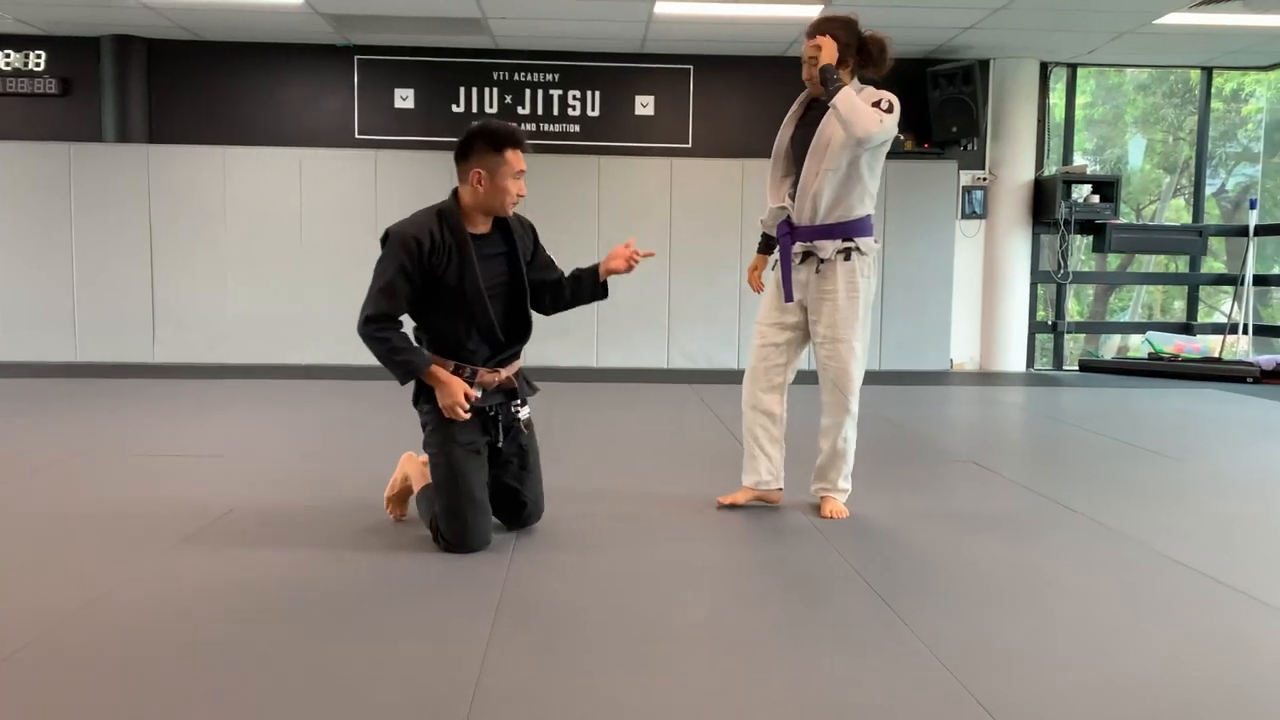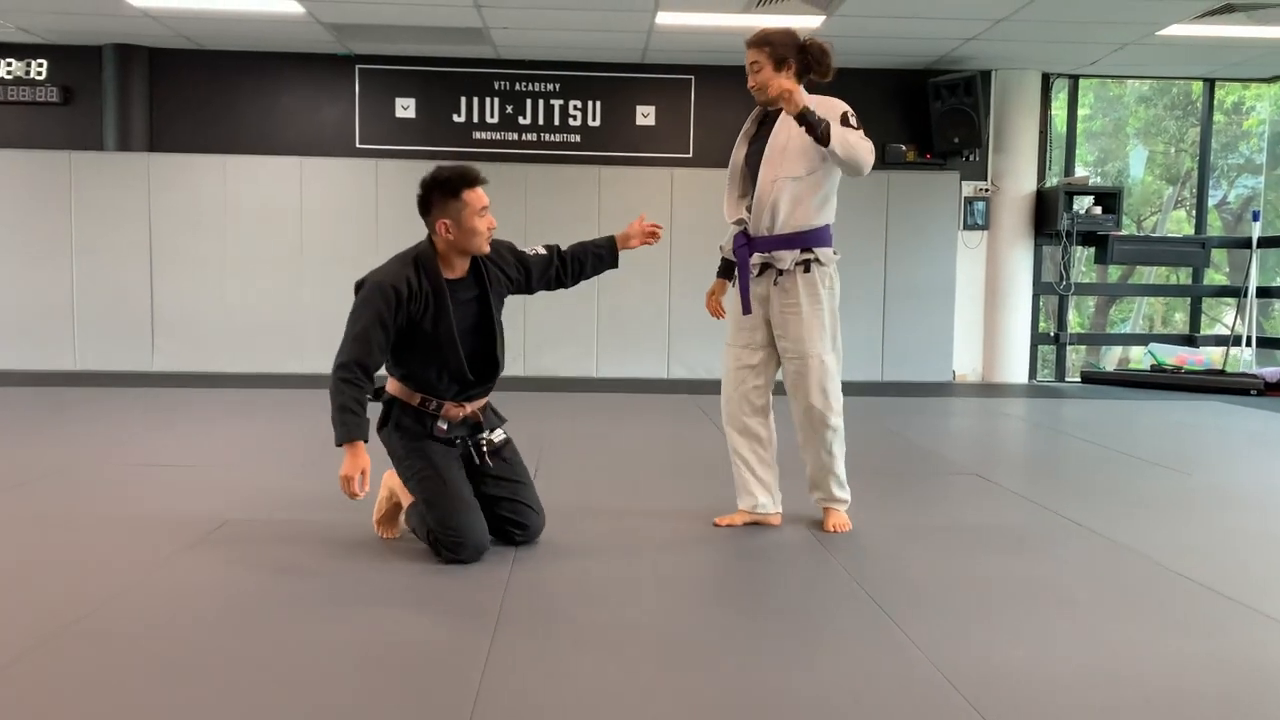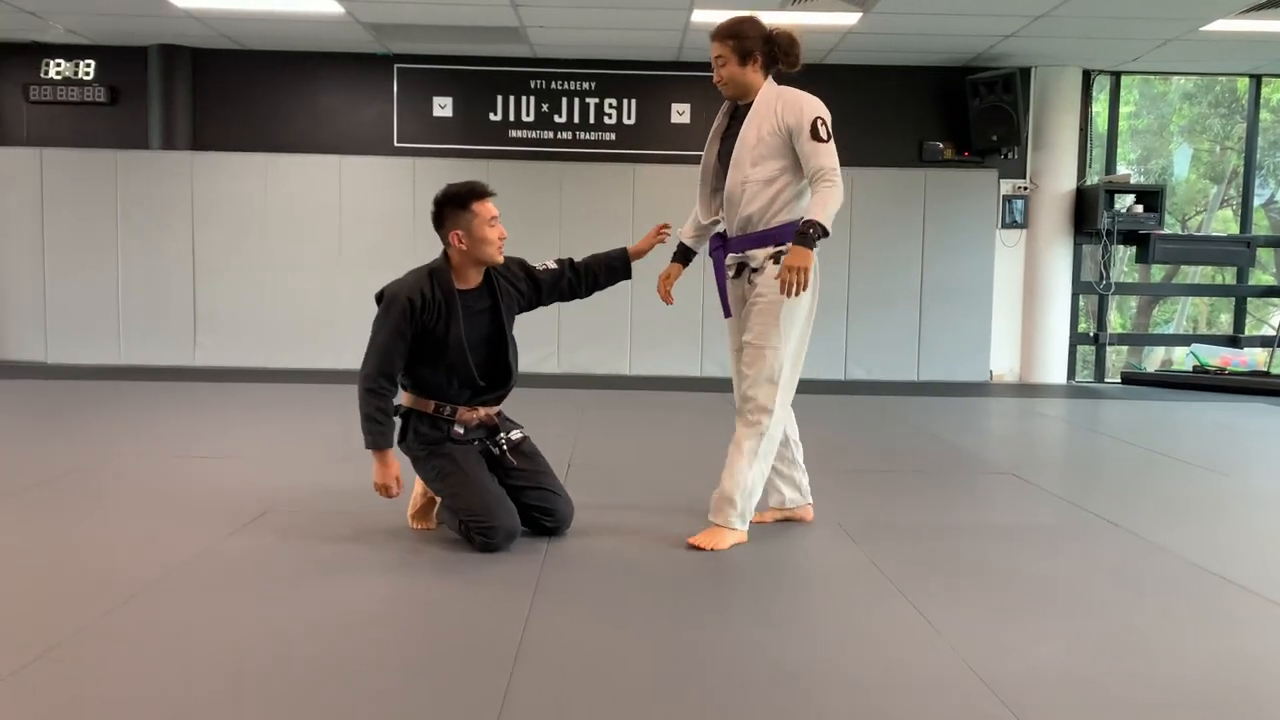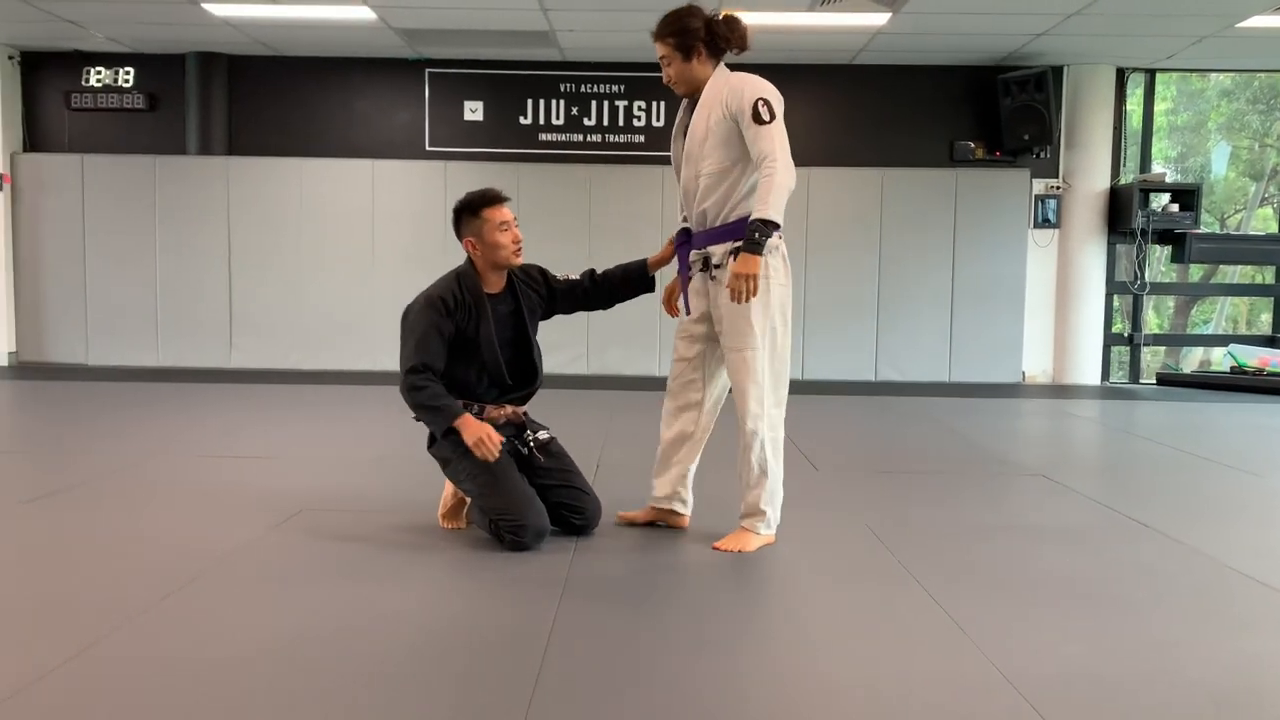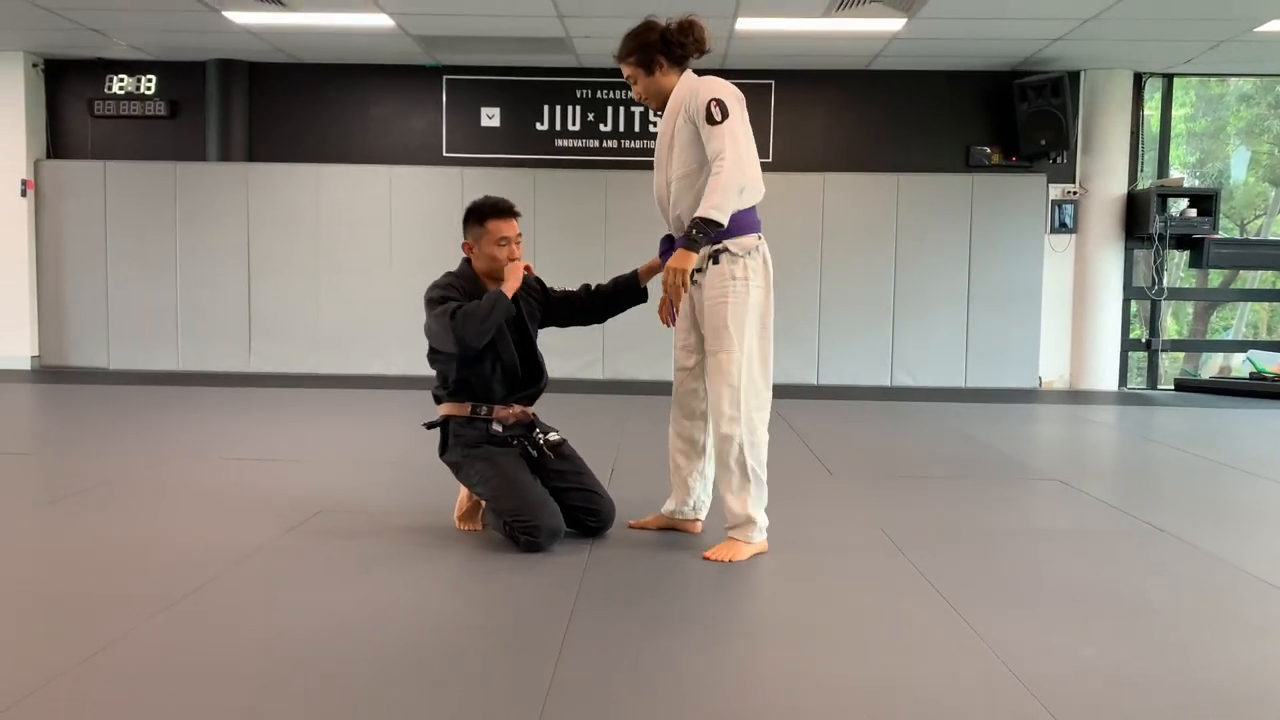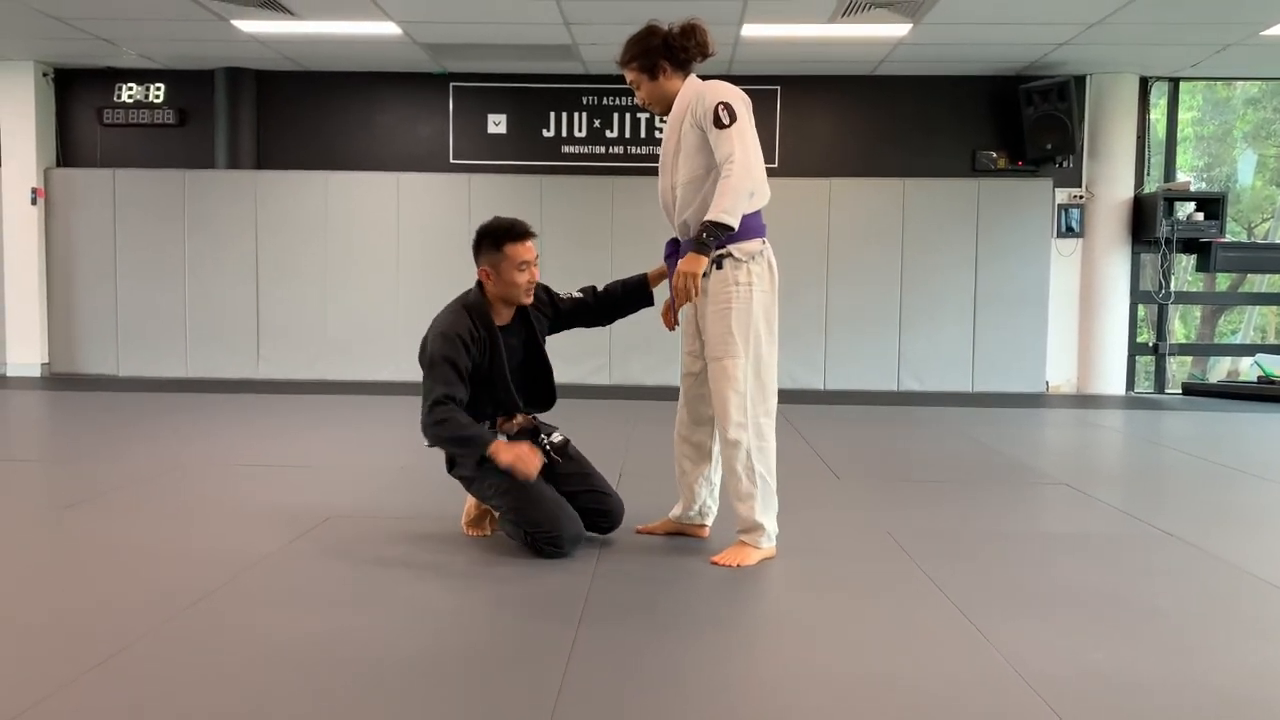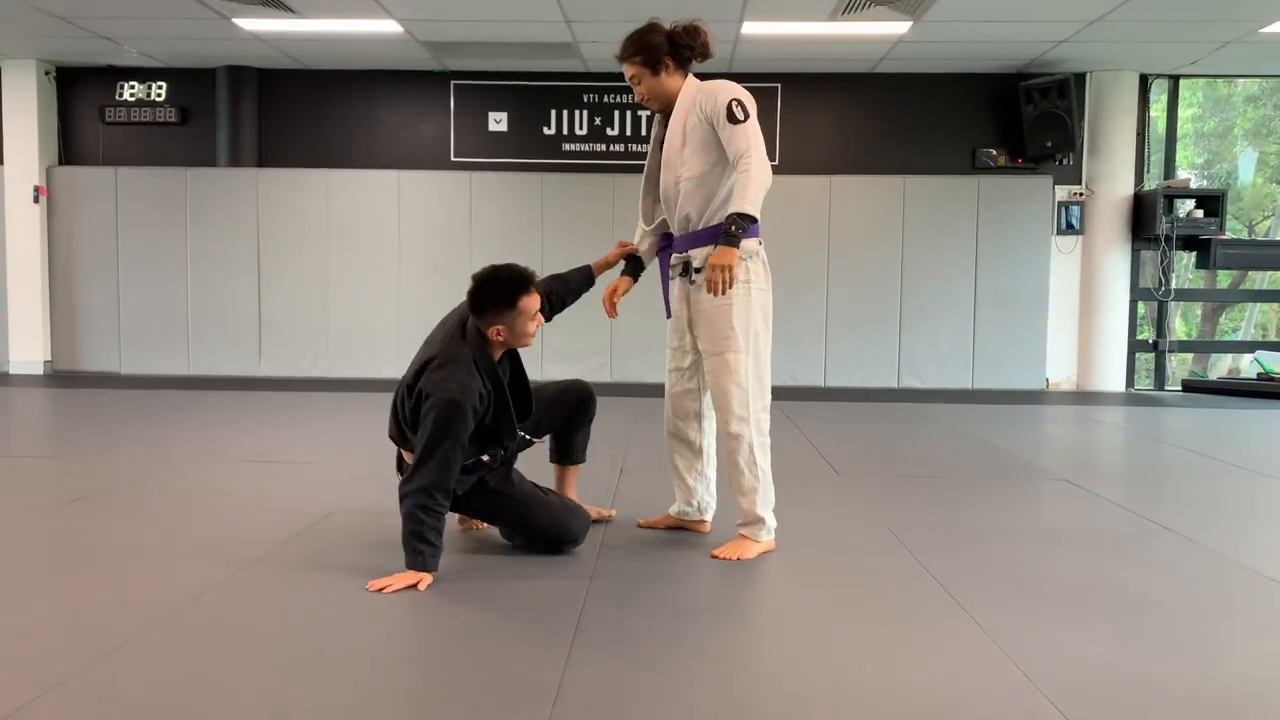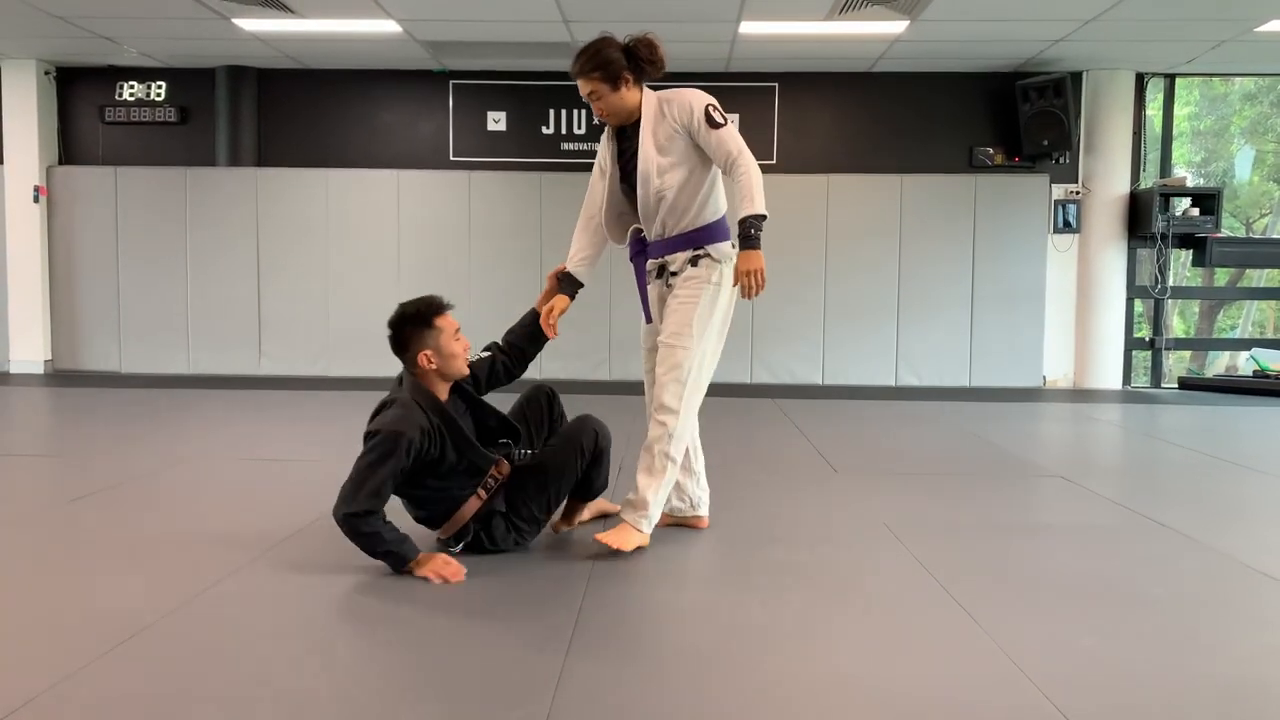
dt=0.5s
person 1, frame 1
left shoulder: (880, 104)
right shoulder: (805, 107)
left elbow: (863, 132)
left wrist: (828, 76)
right wrist: (764, 247)
left hip: (844, 256)
right hip: (795, 254)
left knee: (839, 376)
right knee: (764, 367)
left ankle: (832, 487)
right ankle: (762, 479)
person 1, frame 2
left shoulder: (828, 111)
right shoulder: (758, 125)
left elbow: (862, 160)
left wrist: (803, 111)
right wrist: (725, 272)
left hip: (803, 267)
right hip: (756, 269)
left knee: (815, 390)
right knee: (742, 391)
left ankle: (833, 498)
right ankle: (760, 502)
person 1, frame 3
left shoulder: (798, 107)
right shoulder: (729, 120)
left elbow: (829, 184)
right elbow: (712, 201)
left wrist: (804, 241)
right wrist: (679, 258)
left hip: (781, 264)
right hip: (738, 266)
left knee: (762, 392)
right knee: (758, 391)
left ankle: (730, 518)
right ankle: (792, 499)
person 1, frame 4
left shoulder: (748, 92)
right shoulder: (694, 110)
left elbow: (778, 172)
left wrist: (754, 248)
right wrist: (681, 272)
left hip: (747, 259)
right hip: (706, 262)
left knee: (755, 392)
right knee: (687, 387)
left ankle: (760, 520)
right ankle: (670, 501)
person 1, frame 5
left shoulder: (710, 94)
right shoulder: (676, 114)
left elbow: (732, 172)
left wrist: (690, 245)
right wrist: (674, 280)
left hip: (732, 259)
right hip: (701, 264)
left knee: (732, 396)
right knee: (689, 393)
left ankle: (749, 527)
right ankle: (686, 507)
person 1, frame 6
left shoulder: (716, 96)
right shoulder: (682, 116)
left elbow: (741, 174)
left wrist: (700, 248)
right wrist: (678, 285)
left hip: (736, 262)
right hip: (707, 267)
left knee: (740, 400)
right knee: (697, 399)
left ankle: (759, 533)
right ankle: (694, 511)
person 1, frame 7
left shoulder: (720, 97)
right shoulder: (668, 123)
left elbow: (755, 167)
right elbow: (660, 209)
left wrist: (730, 239)
right wrist: (630, 269)
left hip: (728, 262)
right hip: (685, 266)
left knee: (735, 396)
right knee: (683, 395)
left ankle: (758, 526)
right ankle: (694, 507)
person 1, frame 8
left shoulder: (687, 105)
right shoulder: (612, 142)
left elbow: (743, 167)
right elbow: (595, 219)
left wrist: (750, 241)
right wrist: (565, 289)
left hip: (705, 263)
right hip: (658, 268)
left knee: (672, 394)
right knee: (665, 393)
left ankle: (639, 517)
right ankle: (689, 504)
person 2, frame 1
left shoulder: (518, 232)
right shoulder: (416, 238)
left elbow: (548, 295)
right elbow: (376, 324)
left wrist: (602, 272)
right wrist: (437, 379)
left hip: (507, 394)
right hip: (452, 394)
left knee: (522, 515)
right knee: (466, 538)
left ankle: (448, 473)
right ankle: (418, 477)
person 2, frame 2
left shoulder: (496, 261)
right shoulder: (392, 285)
left elbow: (558, 267)
right elbow: (352, 368)
left wrist: (622, 242)
right wrist: (354, 447)
left hip: (477, 420)
right hip: (418, 427)
left knee: (526, 527)
right knee: (466, 545)
left ankle: (439, 493)
right ankle: (404, 495)
person 2, frame 3
left shoulder: (508, 277)
right shoulder: (410, 297)
left elbow: (571, 278)
right elbow: (377, 378)
left wrist: (637, 251)
right wrist: (383, 456)
left hip: (492, 426)
right hip: (436, 434)
left knee: (556, 517)
right knee: (497, 532)
left ankle: (463, 488)
right ankle: (439, 496)
person 2, frame 4
left shoulder: (529, 282)
right shoulder: (442, 300)
left elbow: (593, 290)
right elbow: (416, 380)
left wrist: (659, 261)
right wrist: (464, 422)
left hip: (517, 425)
right hip: (466, 432)
left knee: (584, 516)
right knee: (527, 530)
left ankle: (493, 490)
right ankle: (468, 496)
person 2, frame 5
left shoulder: (526, 287)
right shoulder: (446, 292)
left elbow: (588, 305)
right elbow: (462, 335)
left wrist: (651, 270)
right wrist: (506, 290)
left hip: (526, 428)
right hip: (474, 436)
left knee: (598, 517)
right knee: (542, 530)
left ankle: (503, 491)
right ankle: (482, 497)
person 2, frame 6
left shoulder: (533, 301)
right shoulder: (453, 332)
left elbow: (597, 305)
right elbow: (439, 415)
left wrist: (661, 274)
right wrist: (499, 450)
left hip: (529, 434)
right hip: (482, 449)
left knee: (607, 515)
right knee: (561, 537)
left ankle: (501, 496)
right ankle: (491, 502)
person 2, frame 7
left shoulder: (479, 317)
right shoulder: (456, 390)
left elbow: (547, 294)
right elbow: (428, 483)
left wrist: (604, 264)
right wrist: (420, 565)
right hip: (462, 470)
left knee: (579, 397)
right knee: (569, 530)
left ankle: (566, 499)
person 2, frame 8
left shoulder: (447, 377)
right shoulder: (400, 428)
left elbow: (506, 359)
right elbow: (353, 512)
left wrist: (549, 298)
right wrist: (415, 560)
left hip: (489, 482)
right hip: (491, 526)
left knee: (542, 396)
right knee: (589, 431)
left ankle: (573, 494)
right ankle: (574, 513)
